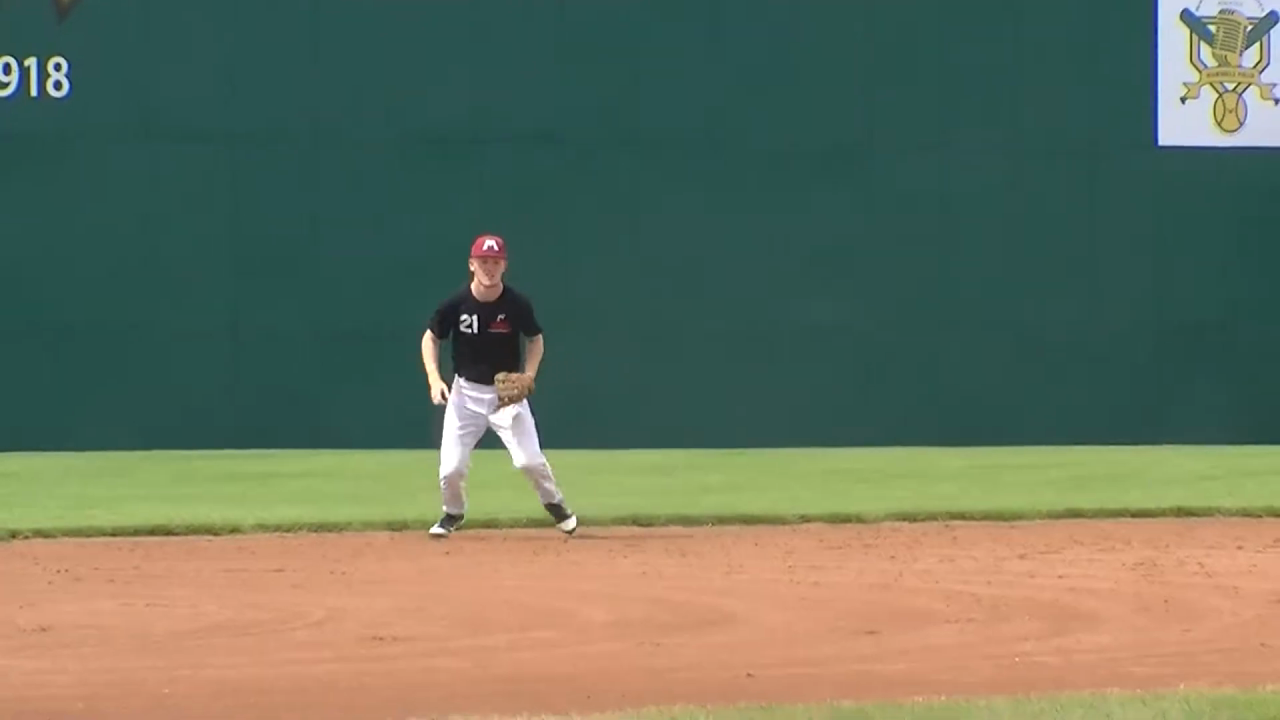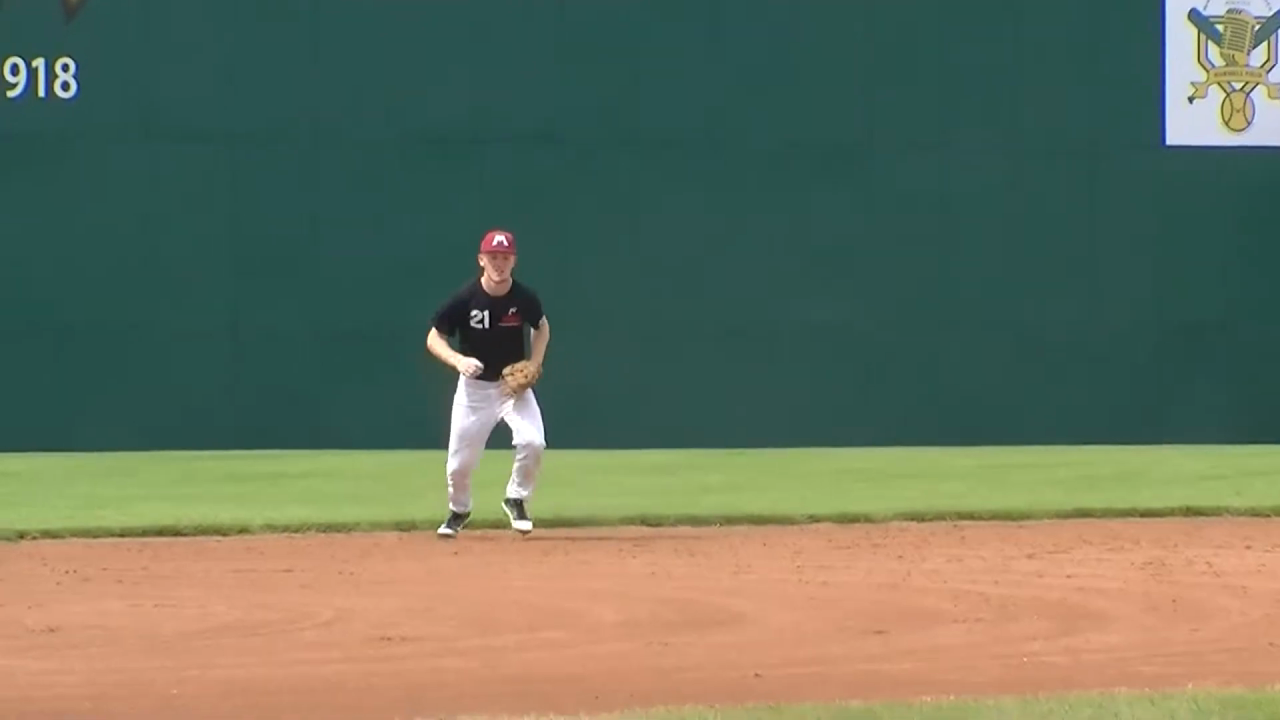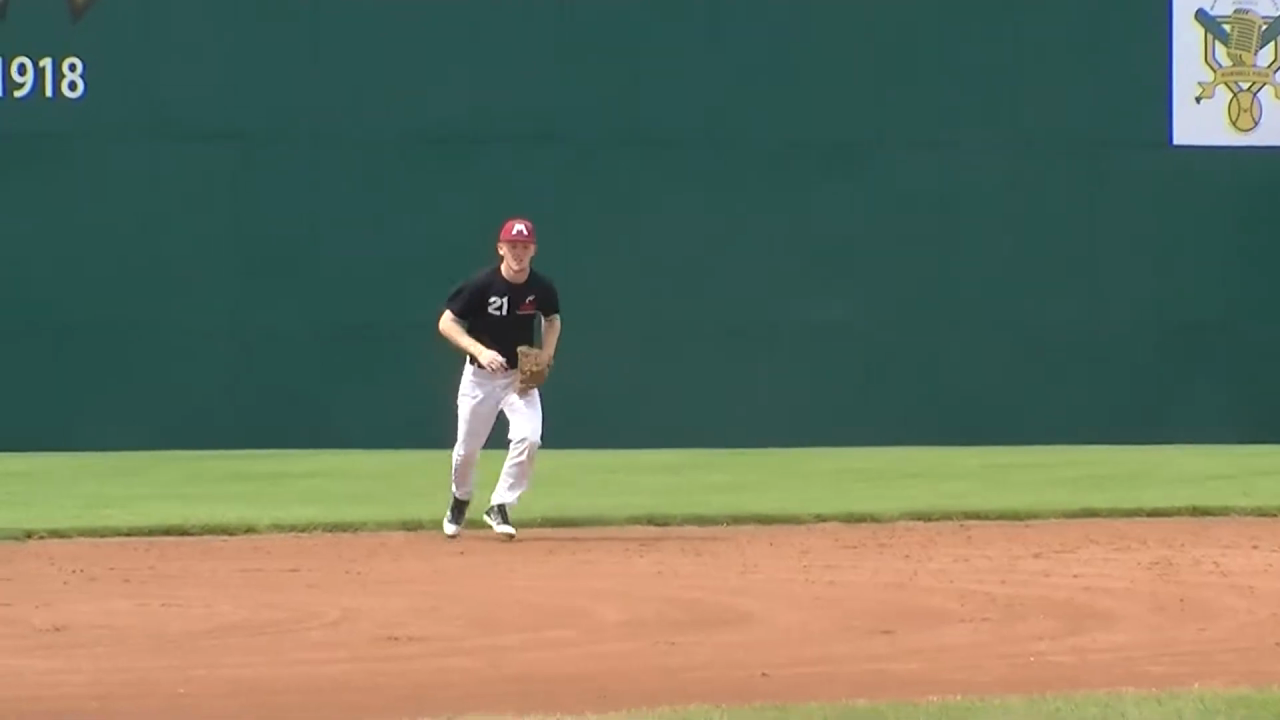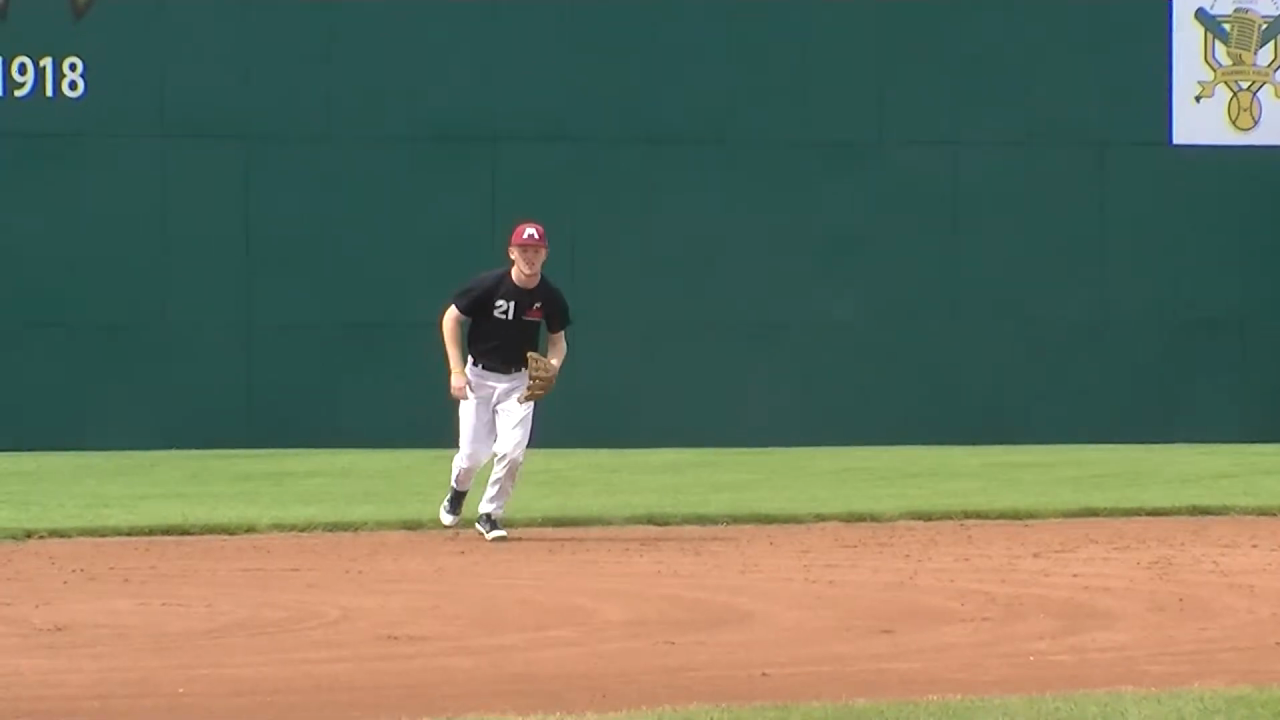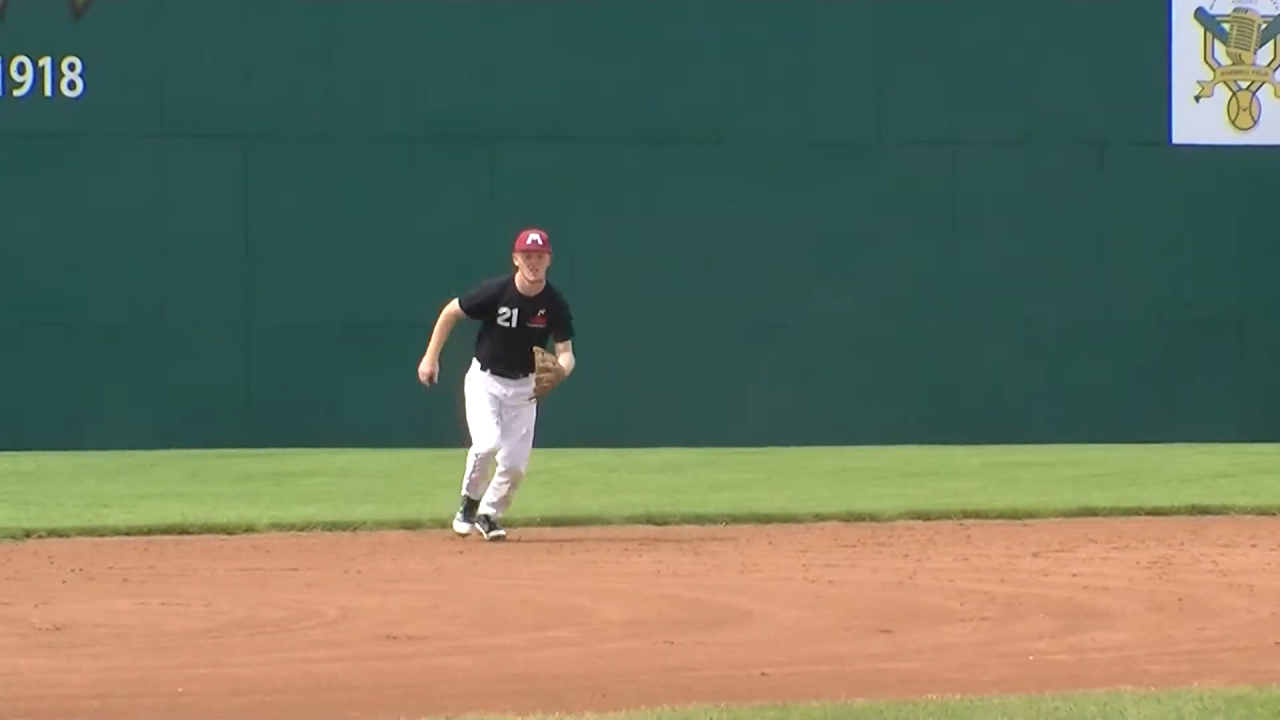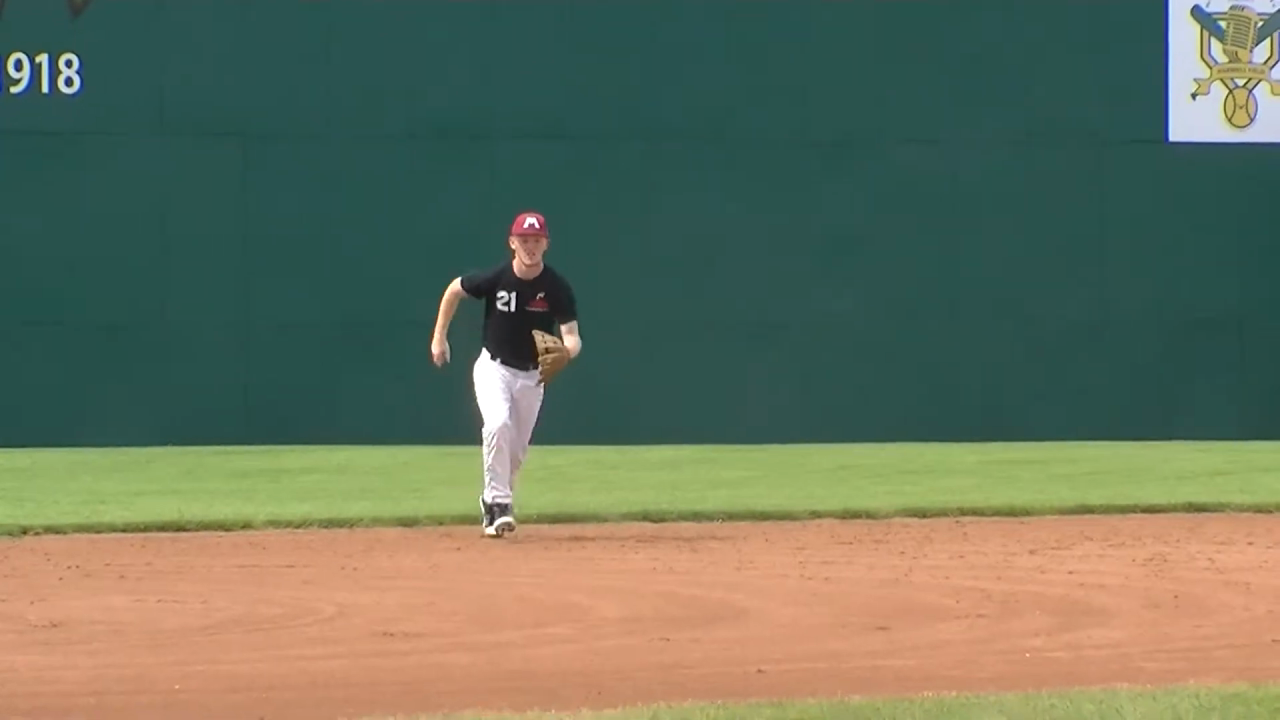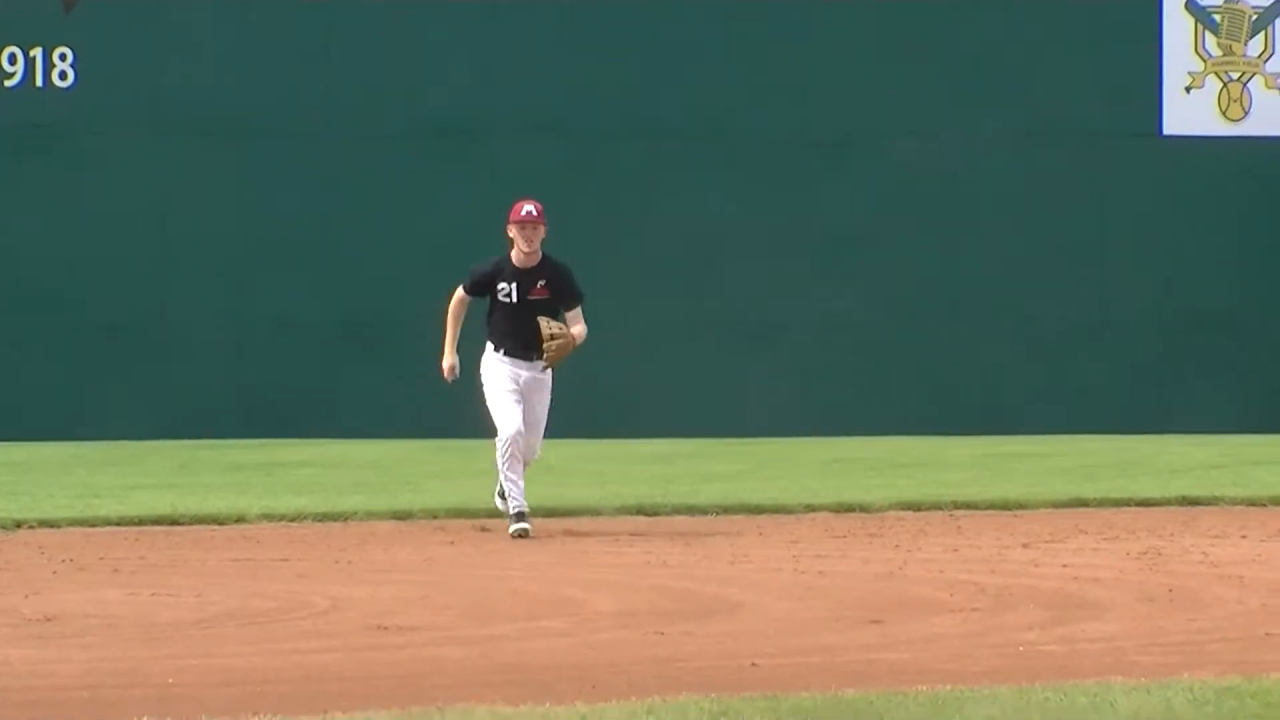
dt=0.1s
person 1, frame 1
left shoulder: (519, 304)
right shoulder: (454, 304)
left elbow: (535, 342)
right elbow: (430, 339)
left wrist: (527, 379)
right wrist: (434, 379)
right hip: (467, 392)
left knee: (530, 461)
right knee: (451, 469)
left ankle: (553, 502)
right ankle: (453, 513)
person 1, frame 2
left shoulder: (525, 297)
right shoulder: (462, 299)
left elbow: (542, 327)
right elbow: (434, 339)
left wrist: (534, 365)
right wrist: (457, 359)
right hip: (473, 388)
left knee: (532, 443)
right knee: (460, 464)
left ankle: (516, 499)
right ankle: (459, 511)
person 1, frame 3
left shoulder: (543, 288)
right shoulder: (480, 284)
left elbow: (552, 321)
right elbow: (446, 324)
left wrist: (546, 356)
right wrist: (479, 351)
left hip: (520, 375)
right hip: (480, 377)
left knee: (529, 438)
right knee: (467, 449)
left ankle: (500, 507)
right ankle: (460, 499)
person 1, frame 4
left shoulder: (551, 296)
right shoulder: (488, 285)
left elbow: (558, 341)
right elbow: (450, 318)
left wrist: (553, 366)
right wrist: (456, 371)
left hip: (520, 380)
right hip: (480, 377)
left knee: (511, 452)
right knee: (473, 456)
left ankle: (489, 515)
right ankle: (458, 490)
person 1, frame 5
left shoulder: (555, 303)
right shoulder: (492, 292)
left elbow: (566, 354)
right elbow: (450, 312)
left wrist: (561, 369)
right wrist: (430, 358)
left hip: (523, 386)
right hip: (484, 379)
left knee: (515, 464)
right knee: (486, 446)
left ankle: (489, 515)
right ankle: (470, 500)
person 1, frame 6
left shoulder: (558, 287)
right shoulder: (494, 277)
left elbow: (572, 337)
right elbow: (453, 290)
left wrist: (568, 351)
right wrist: (438, 338)
left hip: (531, 376)
right hip: (493, 369)
left knee: (514, 451)
right knee: (498, 425)
left ankle: (496, 502)
right ankle: (497, 503)
person 1, frame 7
left shoulder: (558, 274)
right shoulder: (491, 271)
left elbow: (578, 324)
right elbow: (460, 299)
left wrist: (572, 337)
right wrist: (449, 350)
left hip: (539, 368)
right hip: (499, 363)
left knee: (527, 446)
right knee: (512, 431)
left ankle: (507, 487)
right ankle: (517, 511)
